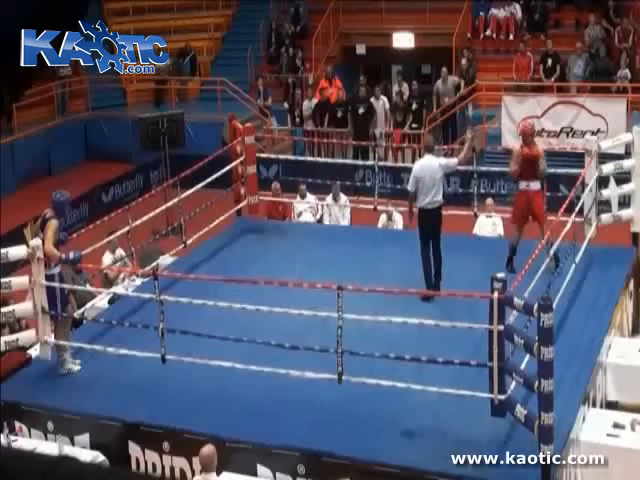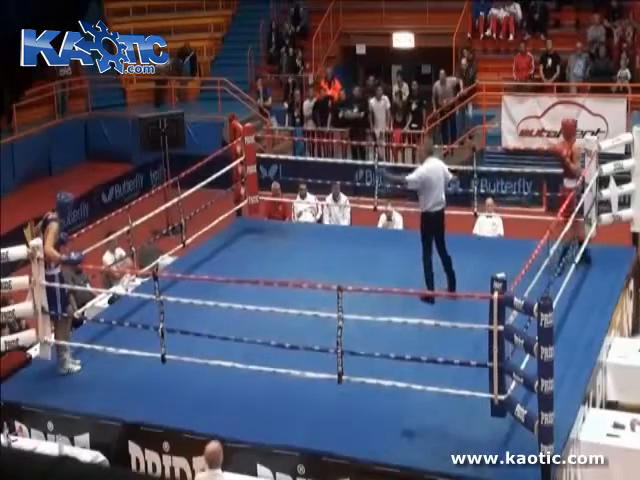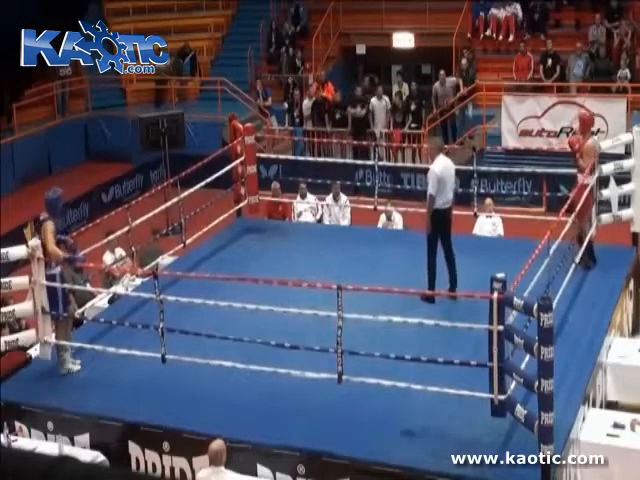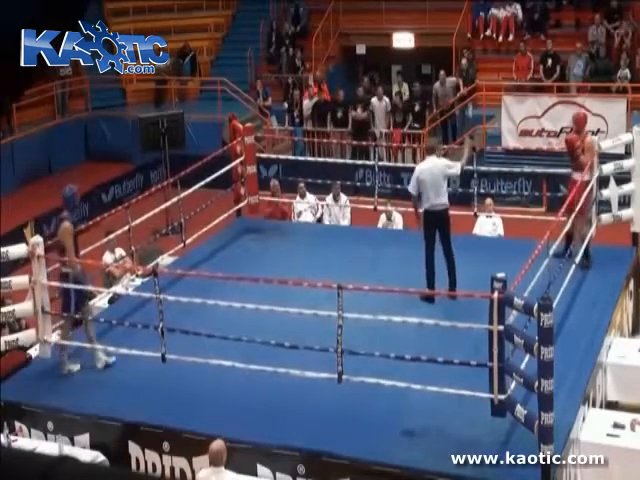
dt=0.7s
person 1, frame 1
left shoulder: (47, 215)
right shoulder: (53, 221)
left elbow: (36, 229)
right elbow: (48, 248)
right wrist: (66, 257)
left hip: (53, 271)
right hip: (51, 273)
left knee: (68, 311)
right knee: (60, 318)
left ankle: (66, 355)
right ankle: (64, 363)
person 1, frame 2
left shoulder: (50, 217)
right shoulder: (54, 224)
left elbow: (38, 230)
right elbow: (48, 250)
right wrist: (67, 259)
left hip: (53, 272)
right hip: (51, 274)
left knee: (67, 313)
right knee: (60, 318)
left ankle: (66, 356)
right ankle: (63, 363)
person 1, frame 3
left shoulder: (45, 219)
right shoulder: (48, 224)
right elbow: (52, 249)
left wrist: (67, 242)
right wrist: (70, 257)
left hip: (55, 272)
right hip: (53, 274)
left knee: (69, 311)
right knee: (61, 319)
left ankle: (67, 356)
right ankle: (63, 363)
person 1, frame 4
left shoulder: (68, 220)
right shoulder: (66, 225)
right elbow: (71, 257)
right wrist: (81, 277)
left hip: (74, 271)
right hip: (71, 274)
left knee: (86, 312)
right knee: (69, 318)
left ankle: (98, 356)
right ankle: (64, 362)
person 2, frame 1
left shoulder: (418, 166)
right shoulder: (441, 163)
left elbow: (411, 192)
right elbow: (461, 159)
left wrist: (410, 210)
right wrist: (468, 142)
left hip: (424, 211)
right hip: (437, 210)
left knee: (425, 250)
right knee: (436, 248)
left ankle: (430, 289)
right ankle: (436, 284)
person 2, frame 2
left shoulder: (424, 170)
right shoulder: (441, 164)
left elbow: (405, 181)
right elbow: (449, 179)
left wrist: (386, 175)
right wrist: (452, 176)
left hip: (428, 214)
right hip: (440, 211)
left knee: (427, 254)
right knee: (442, 249)
left ankle: (430, 292)
right ankle: (452, 286)
person 2, frame 3
left shoulder: (435, 168)
right shoulder: (450, 163)
left elbow: (432, 196)
left wrist: (428, 219)
left hip: (437, 212)
right hip: (447, 211)
left knee: (432, 252)
right knee: (448, 249)
left ankle: (431, 292)
right ankle: (453, 288)
person 2, frame 4
left shoulder: (420, 168)
right shoulder: (443, 164)
left elbow: (413, 195)
right elbow: (460, 167)
left wrist: (417, 213)
right wrist: (467, 149)
left hip: (428, 213)
right hip: (443, 211)
left knee: (429, 252)
right knee: (448, 250)
left ankle: (430, 291)
right ankle: (452, 289)
person 3, frame 1
left shoulder: (539, 151)
right shoulder: (517, 151)
left elbow: (542, 173)
right elbow: (512, 173)
left wrist: (537, 162)
right wrist: (520, 161)
left hip: (537, 191)
right hip: (523, 191)
left knee: (544, 227)
right knee: (518, 228)
left ankle: (556, 261)
right ankle: (510, 262)
person 3, frame 2
left shoulder: (576, 147)
right shoulder: (565, 145)
left elbow: (577, 171)
left wrist: (566, 159)
right wrist: (562, 158)
left hip: (573, 188)
right hip: (567, 186)
left knee: (570, 224)
right knee: (575, 224)
left ankle: (562, 261)
right ankle: (585, 255)
person 3, frame 3
left shoulder: (589, 144)
right shoulder: (583, 140)
left elbow: (585, 168)
left wrist: (576, 153)
right wrist: (576, 149)
left hip: (586, 184)
right hip: (581, 183)
left knee: (583, 221)
right knee: (577, 218)
left ankle: (591, 258)
right ankle: (582, 251)
person 3, frame 4
left shoulder: (588, 141)
right shoulder: (575, 138)
left elbow: (587, 164)
left wrist: (577, 150)
right wrist: (570, 149)
left hip: (583, 181)
right hip: (574, 179)
left knee: (581, 219)
right knee: (570, 215)
left ankle: (586, 256)
right ankle: (567, 249)
